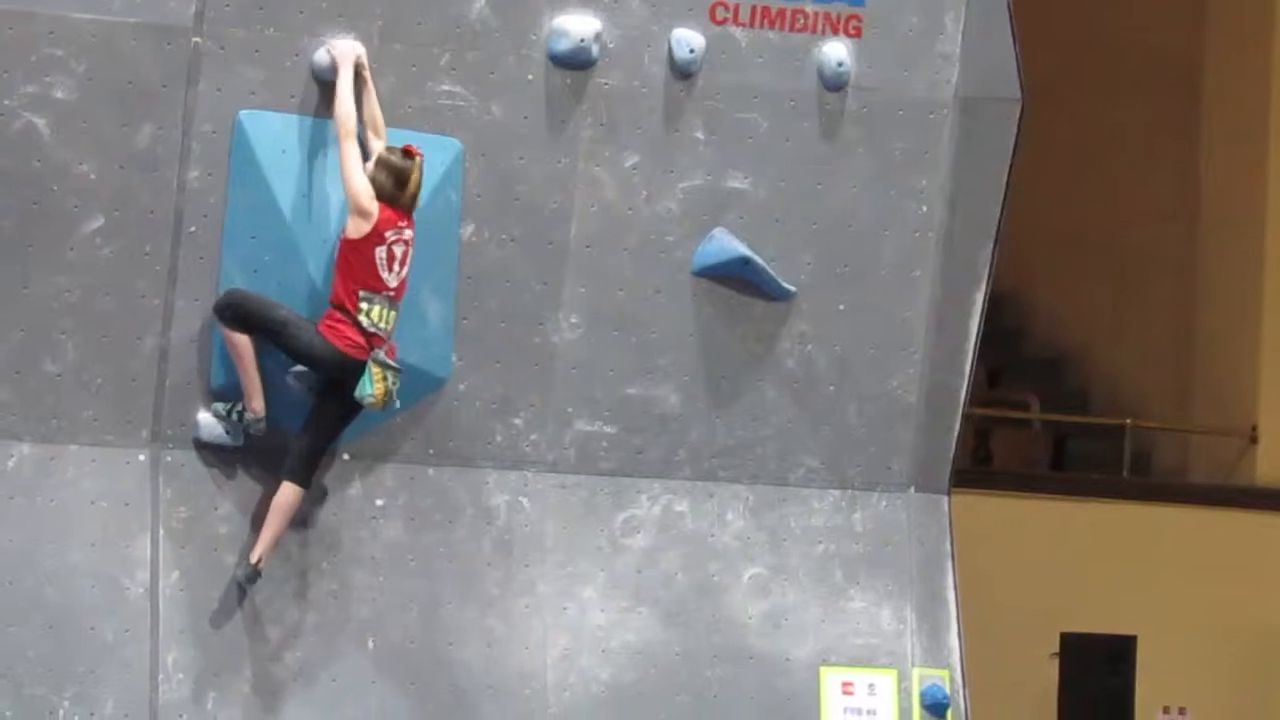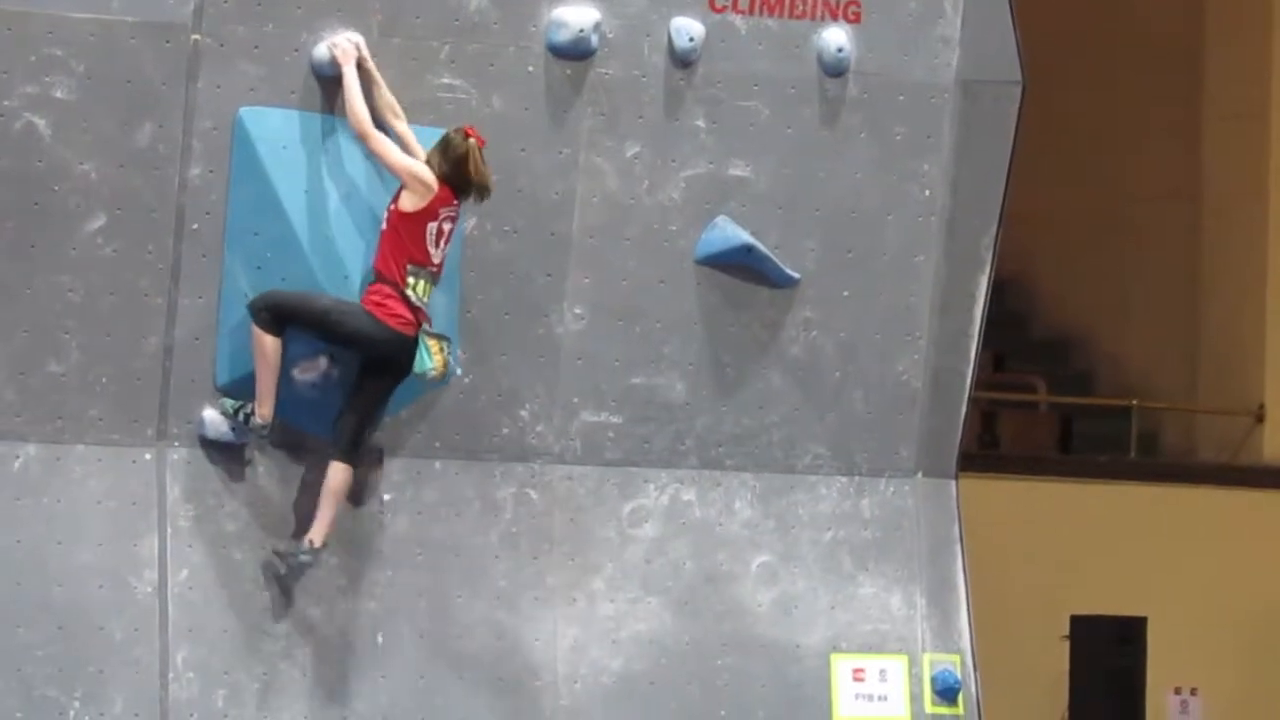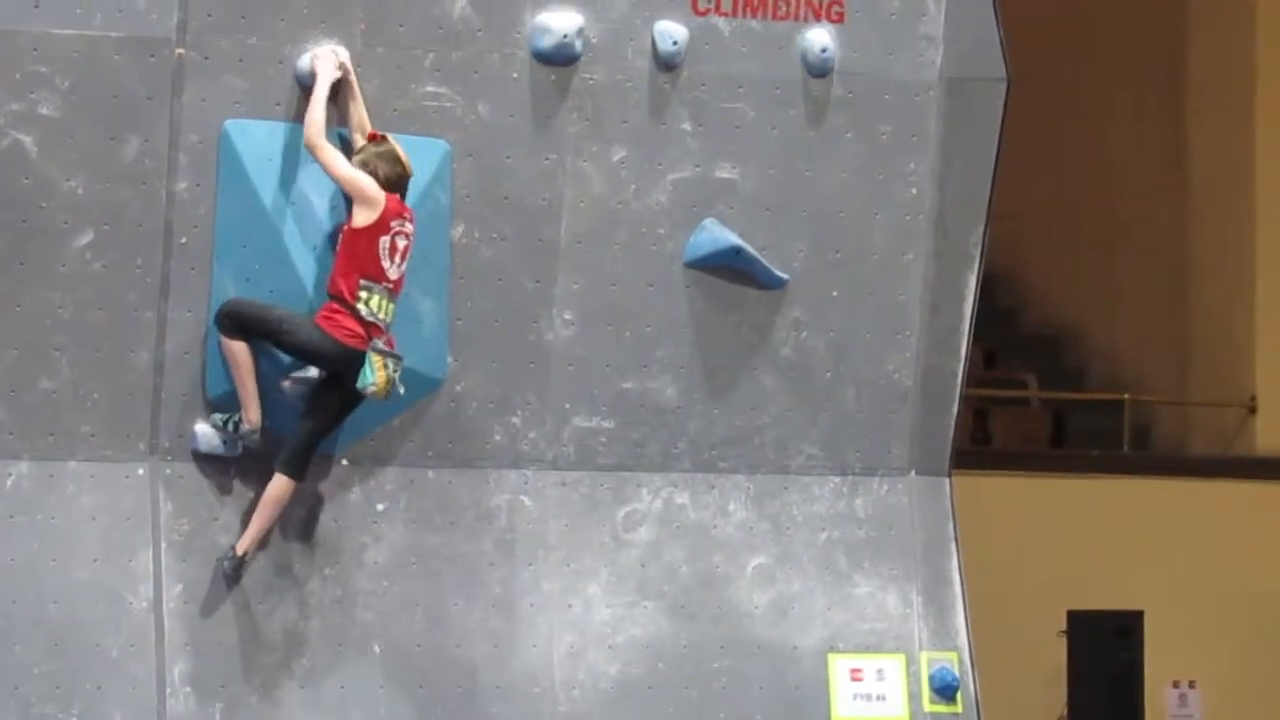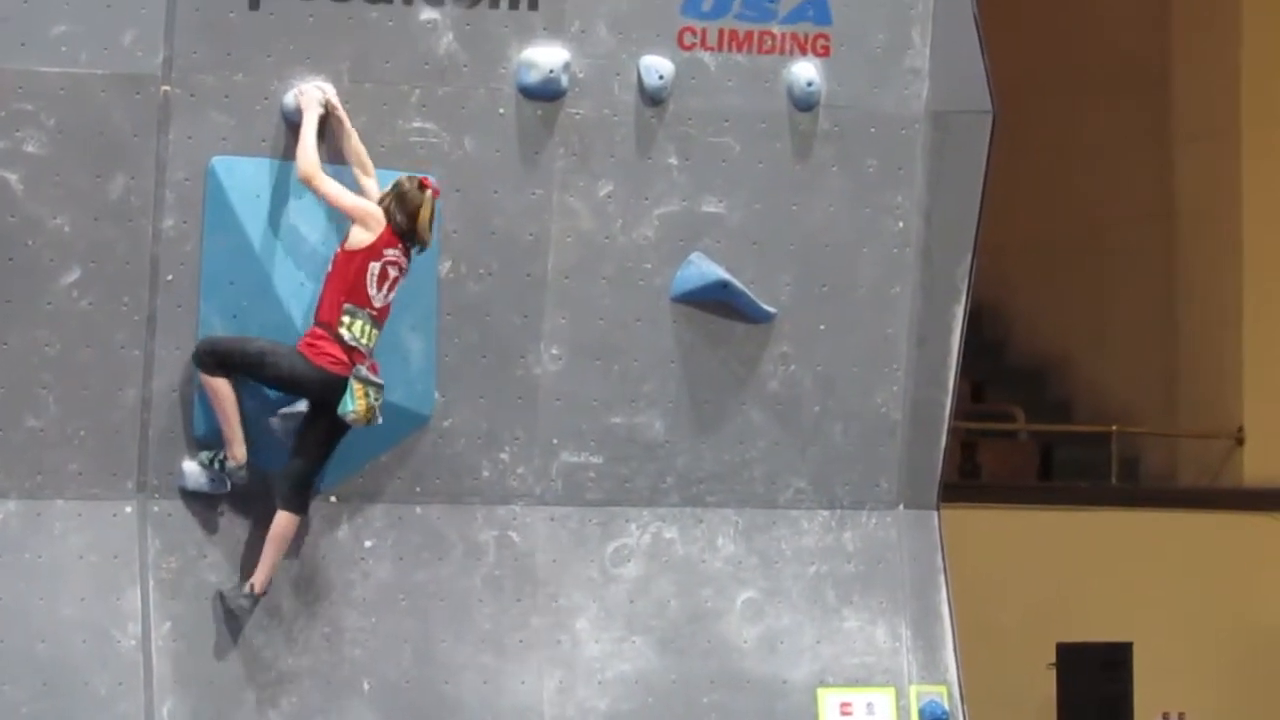
dt=1s
person 1, frame 1
left shoulder: (367, 211)
right shoulder: (404, 220)
left elbow: (348, 136)
right elbow: (376, 138)
left wrist: (346, 69)
right wrist: (364, 75)
left hip: (336, 349)
right hip: (371, 365)
left knee: (232, 305)
right knee: (303, 457)
left ankle: (252, 412)
right ankle: (254, 561)
person 1, frame 2
left shoulder: (425, 183)
right shoulder: (446, 194)
left elbow: (364, 127)
right elbow: (394, 121)
left wrist: (348, 66)
right wrist: (368, 66)
left hip: (383, 324)
right hip: (408, 336)
left knee: (267, 305)
right knee: (348, 435)
left ankle: (259, 417)
right ankle: (310, 547)
person 1, frame 3
left shoulder: (373, 196)
right shoulder: (404, 213)
left elbow: (314, 141)
right elbow: (365, 140)
left wrist: (323, 79)
right wrist: (349, 83)
left hip: (337, 339)
right hip: (369, 355)
left knee: (230, 314)
right knee: (299, 449)
left ankle: (248, 420)
right ankle: (242, 550)
person 1, frame 4
left shoulder: (374, 219)
right shoulder: (406, 244)
left elbow: (308, 173)
right elbow: (363, 171)
left wrist: (311, 113)
right wrist: (336, 115)
left hip: (319, 364)
right hip: (352, 380)
left knee: (210, 352)
right knee: (297, 482)
left ankle: (234, 459)
right ankle: (253, 587)
